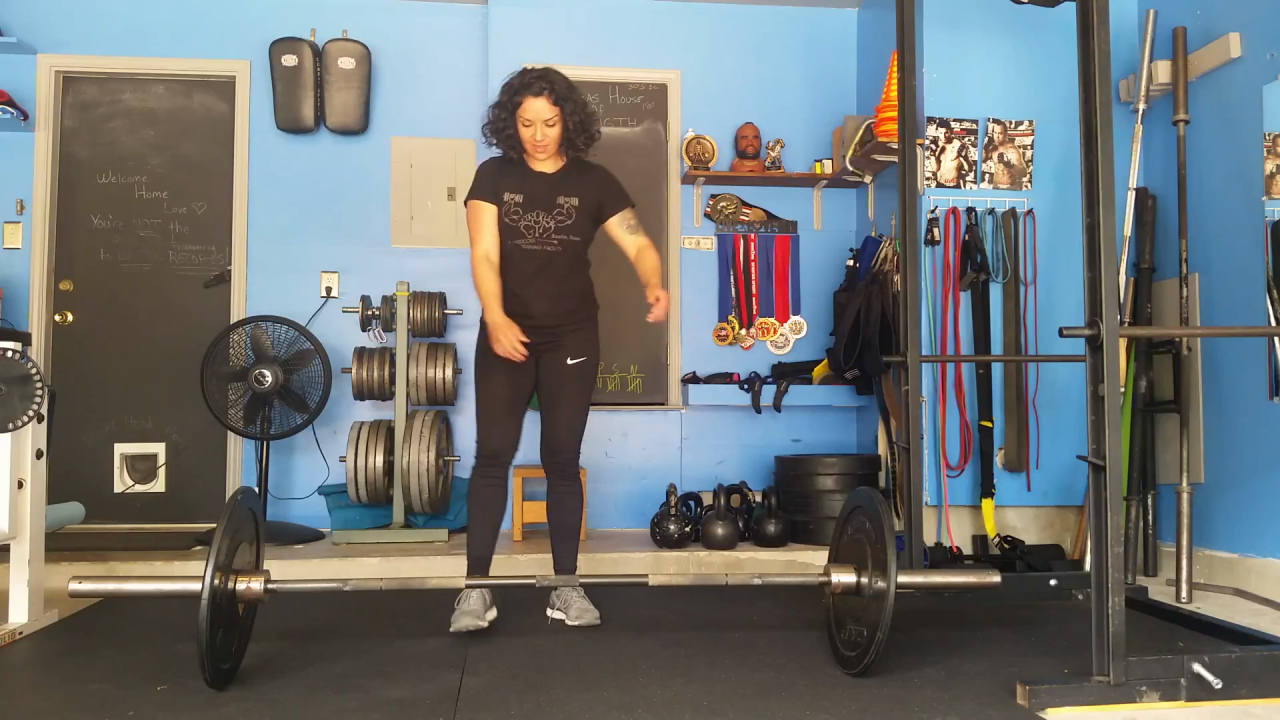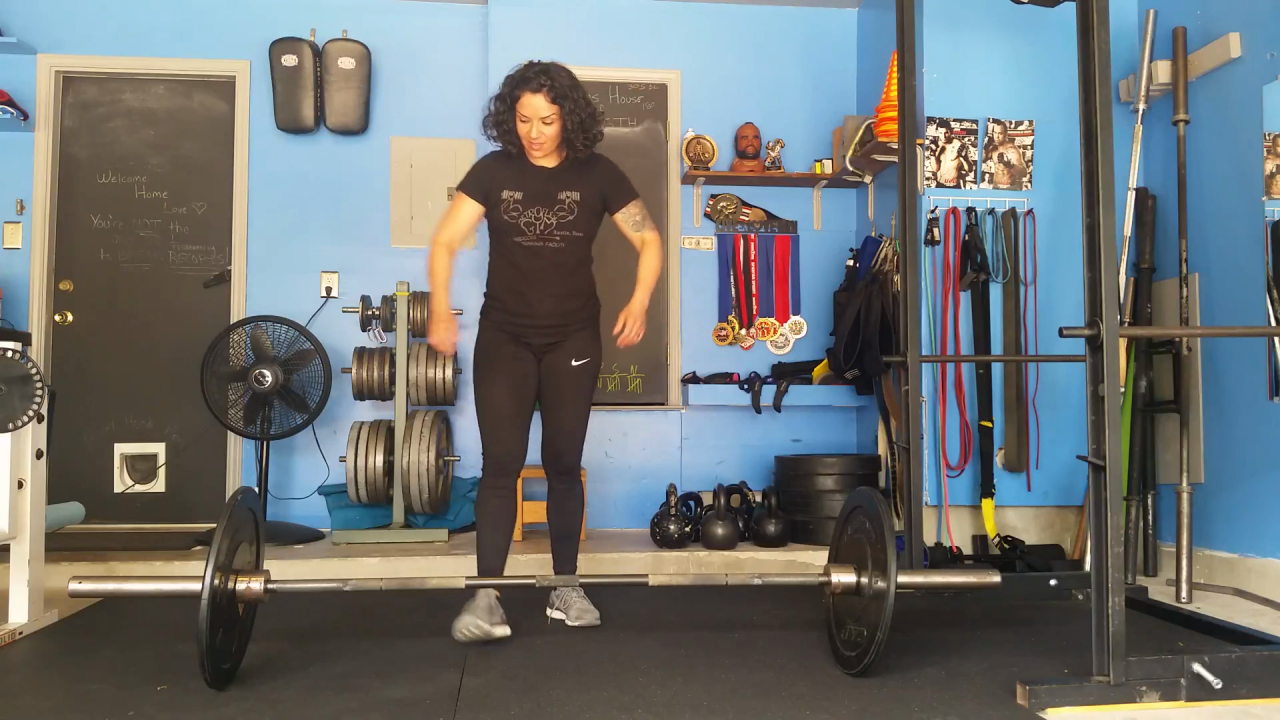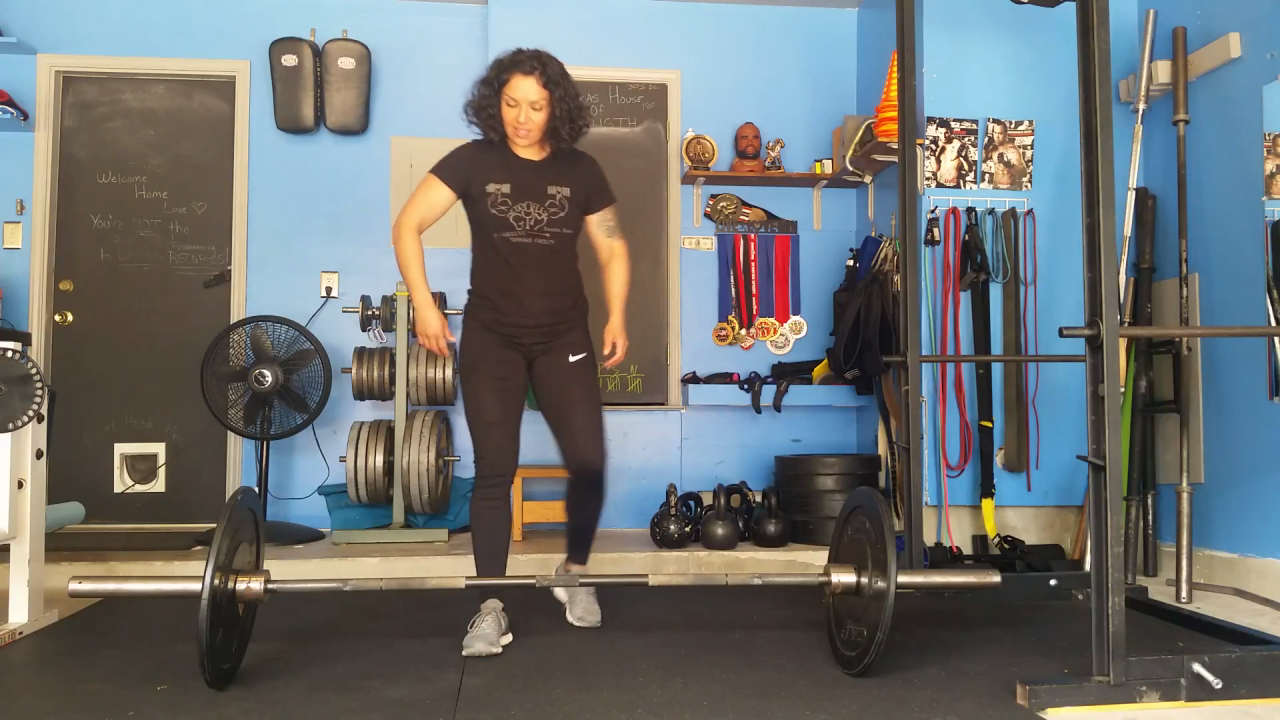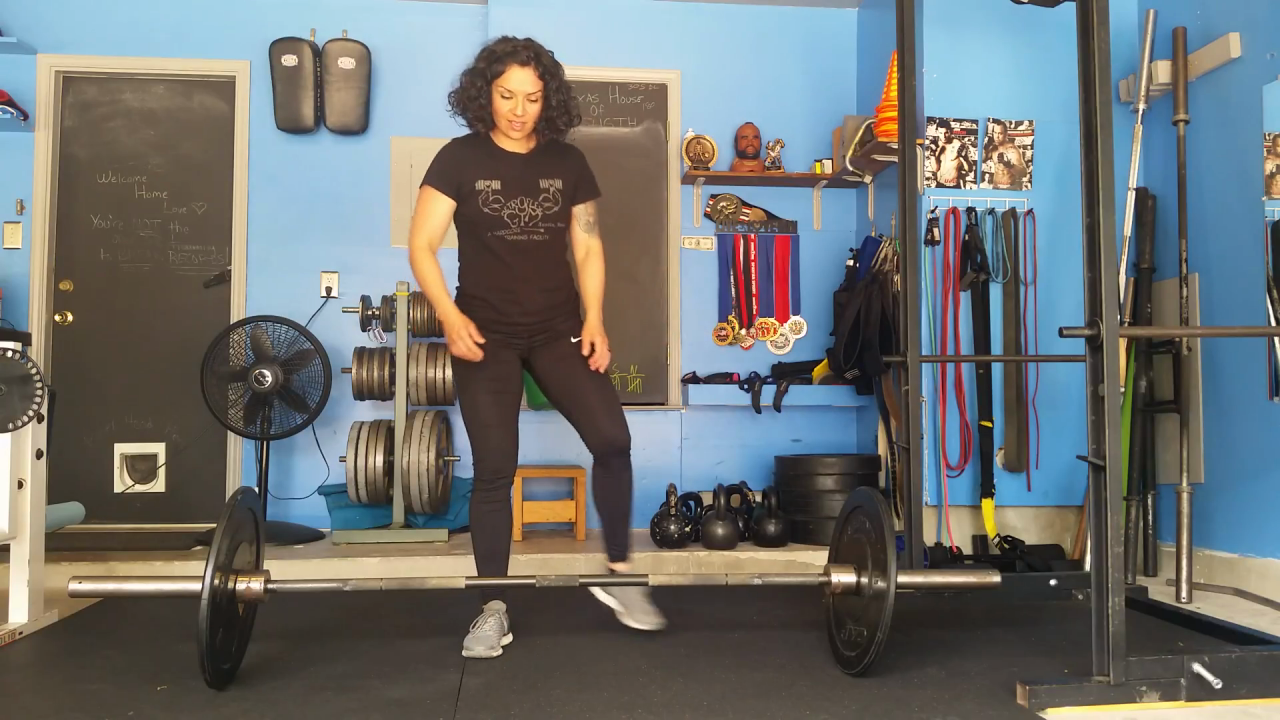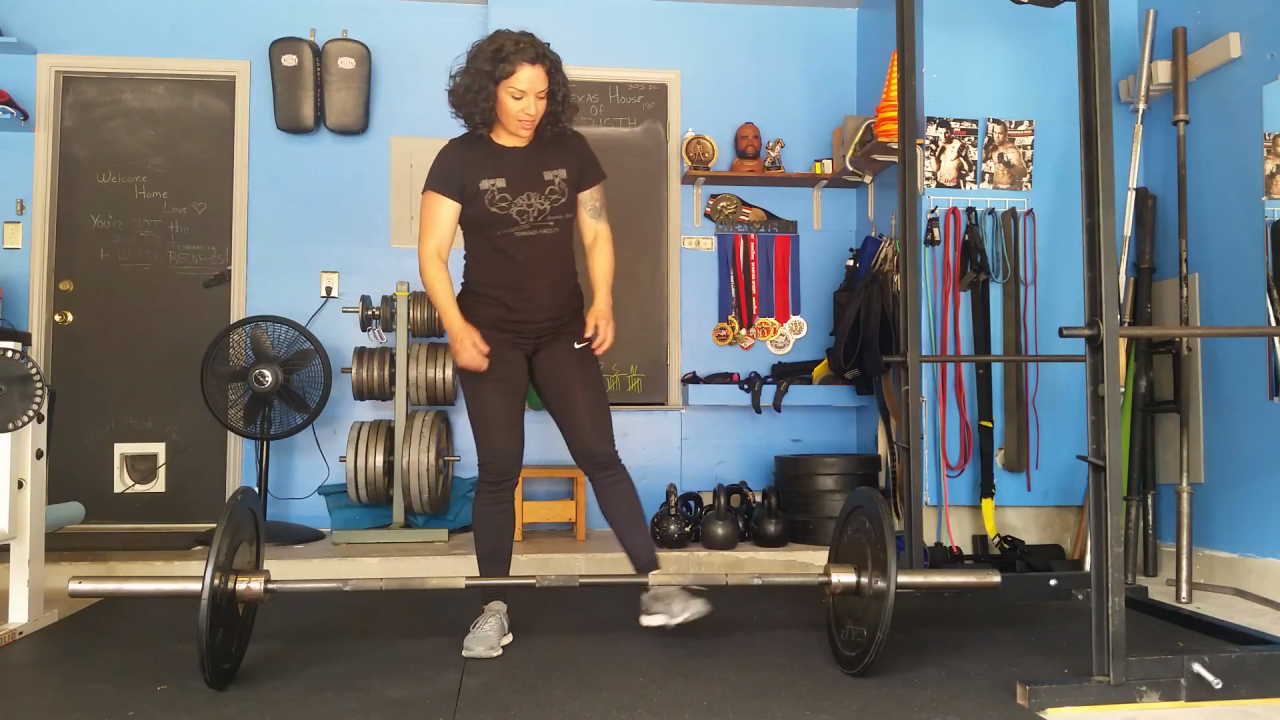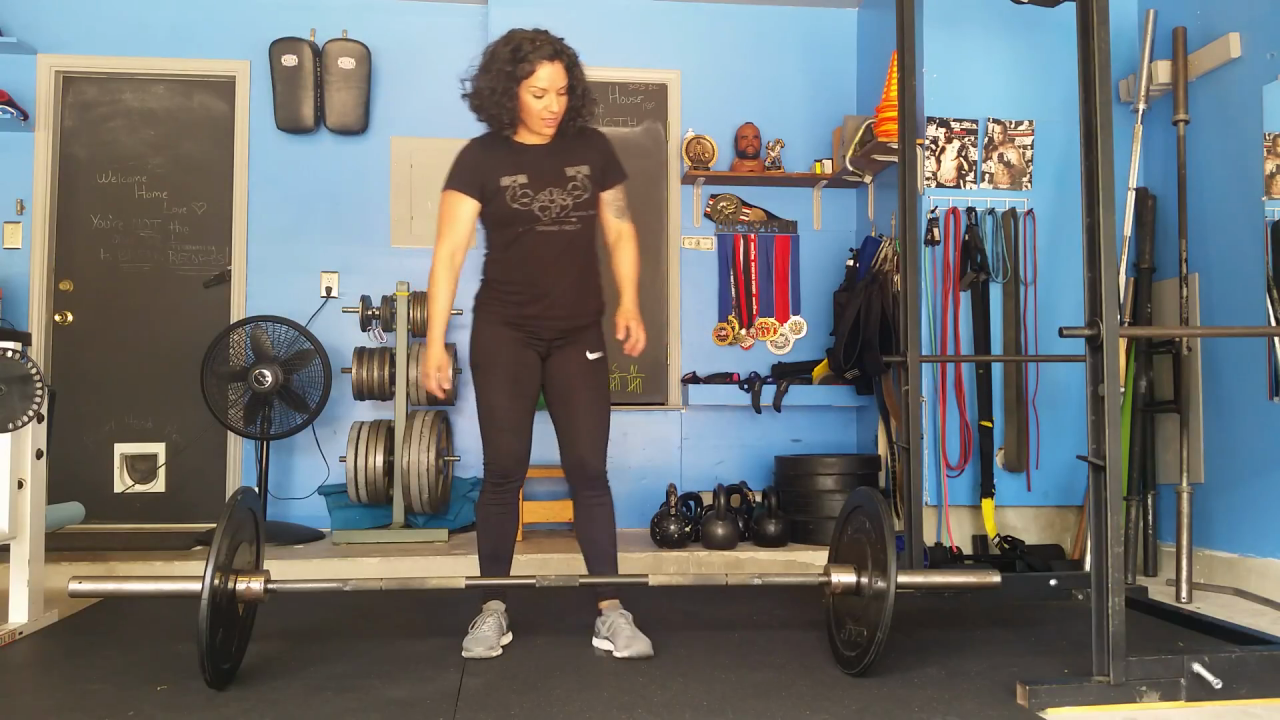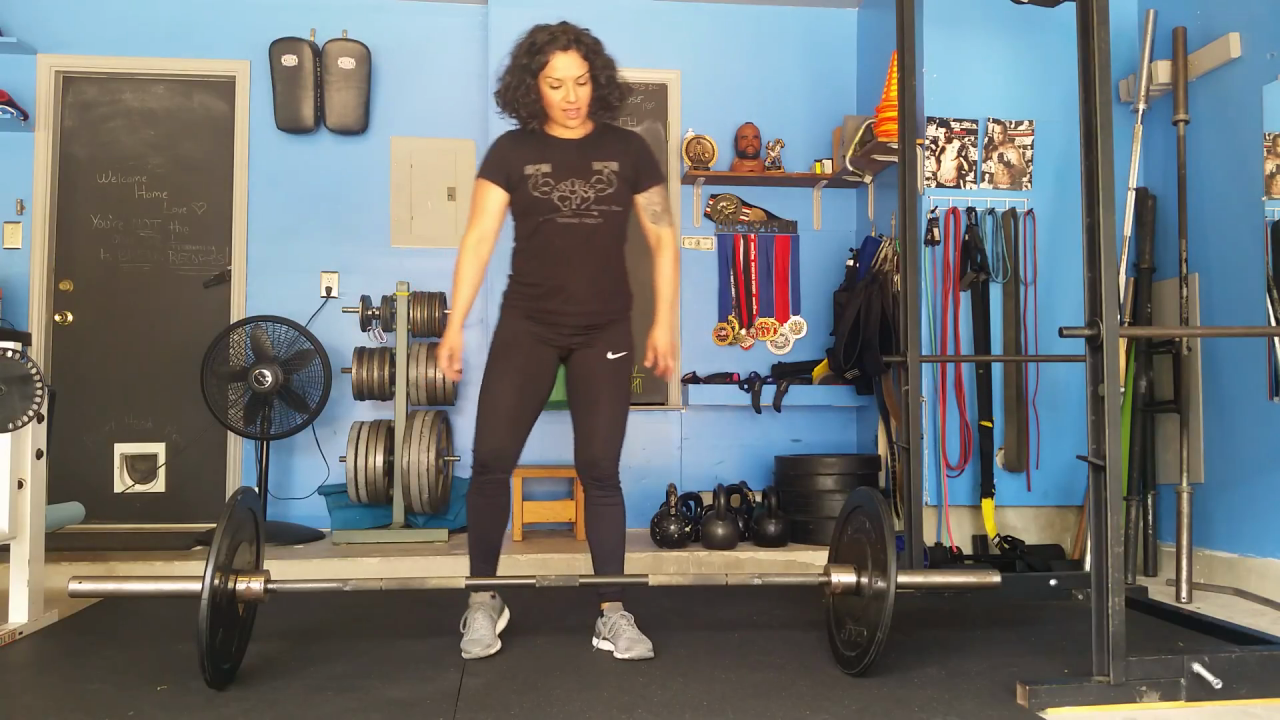
dt=0.2s
person 1, frame 1
left shoulder: (594, 182)
right shoulder: (493, 176)
left elbow: (639, 245)
right elbow: (484, 254)
left wrist: (655, 287)
right wrist: (496, 319)
left hip: (571, 336)
right hip: (507, 333)
left knee: (561, 460)
right knee: (493, 453)
left ankle: (565, 587)
right ankle: (476, 588)
person 1, frame 2
left shoulder: (597, 174)
right shoulder: (491, 172)
left elbow: (649, 240)
right elbow: (445, 241)
left wrist: (638, 303)
right wrist: (440, 308)
left hip: (573, 336)
right hip: (503, 333)
left knee: (562, 463)
right knee: (500, 462)
left ankle: (565, 586)
right ankle: (486, 596)
person 1, frame 3
left shoulder: (580, 170)
right shoulder: (472, 162)
left elbow: (613, 249)
right elbow: (408, 225)
left wrist: (616, 318)
right wrist: (422, 302)
left hip: (562, 335)
right hip: (489, 334)
left knee: (588, 459)
right knee: (495, 468)
left ankle: (575, 570)
right ankle: (491, 607)
person 1, frame 4
left shoulder: (568, 162)
right shoulder: (459, 159)
left elbow: (588, 247)
right elbow: (421, 245)
left wrist: (595, 320)
right wrist: (450, 315)
left hip: (557, 328)
right hip: (485, 333)
left knee: (612, 441)
right knee: (494, 470)
left ankle: (618, 572)
right ankle: (493, 608)
person 1, frame 5
left shoulder: (570, 150)
right shoulder: (459, 159)
left elbow: (597, 233)
right elbow: (431, 253)
left wrist: (602, 302)
right wrist: (455, 327)
left hip: (561, 328)
right hip: (492, 335)
left knee: (599, 454)
right knee: (499, 469)
left ankle: (655, 586)
right ankle: (494, 609)
person 1, frame 6
left shoulder: (592, 148)
right shoulder: (481, 158)
left elbow: (620, 231)
right elbow: (447, 252)
left wrist: (628, 303)
right wrist: (435, 338)
left hip: (576, 331)
right hip: (505, 331)
left knee: (587, 468)
right knee: (505, 469)
left ankle: (609, 611)
right ankle: (493, 608)
person 1, frame 7
left shoulder: (628, 149)
right shoulder: (512, 151)
left elbow: (661, 237)
right elbow: (478, 239)
left wrist: (663, 323)
right wrist: (455, 325)
left hip: (605, 331)
right hip: (528, 325)
left knee: (600, 469)
right knee: (492, 459)
left ankle: (612, 612)
right ankle: (483, 598)
